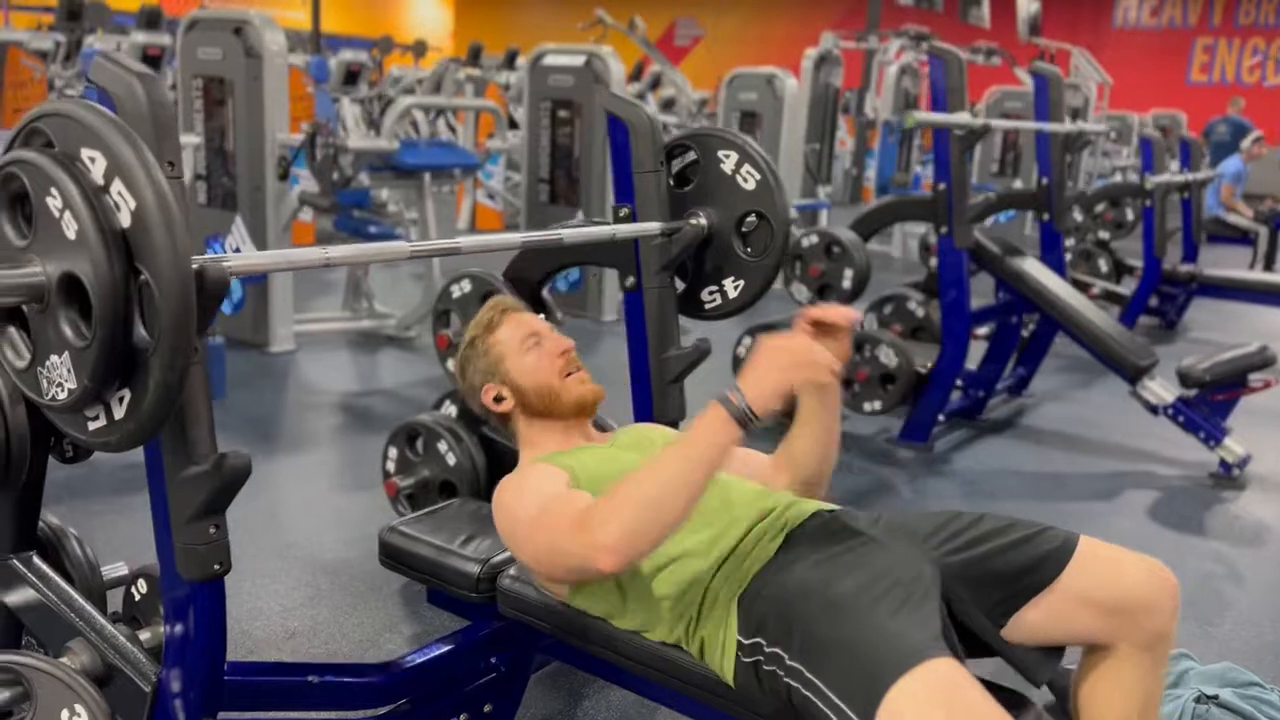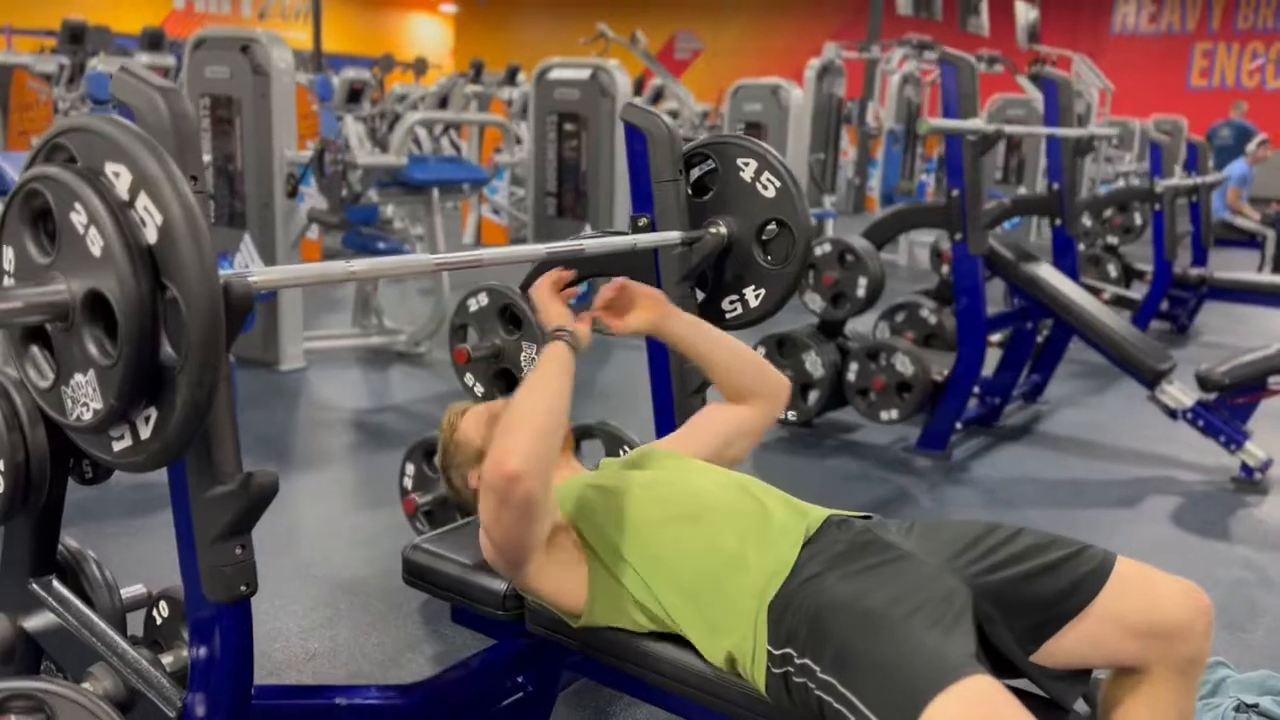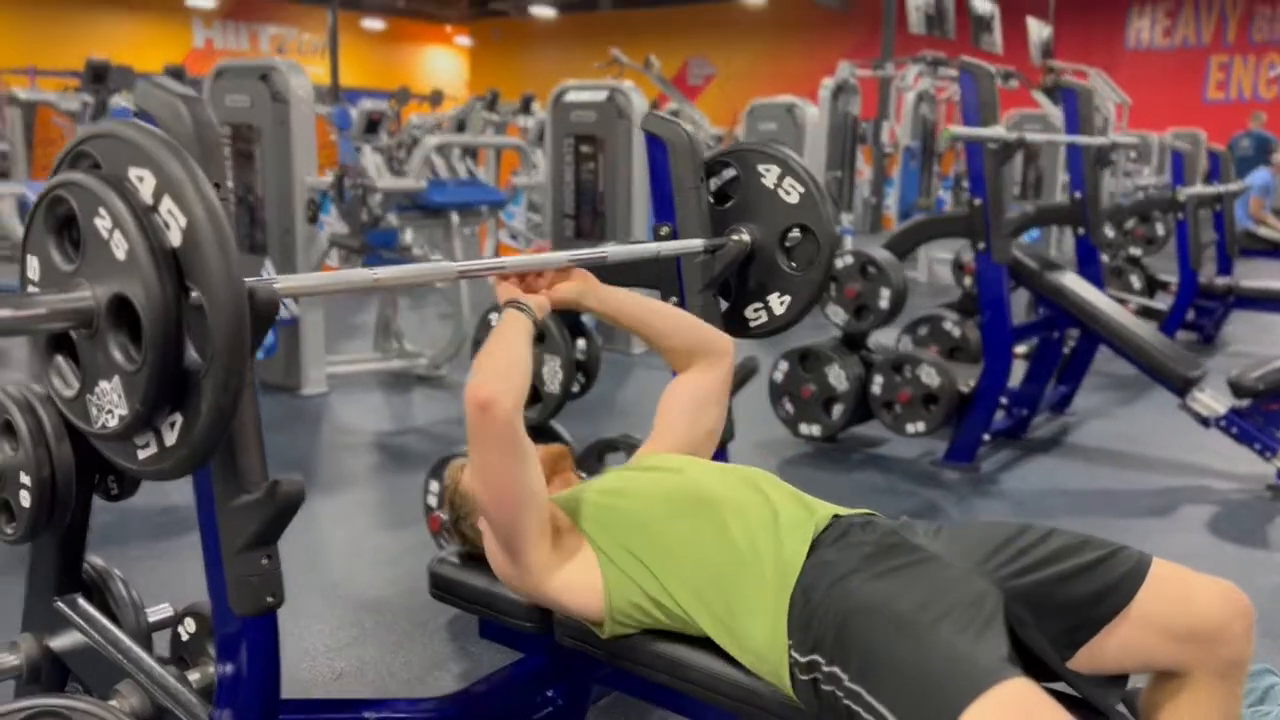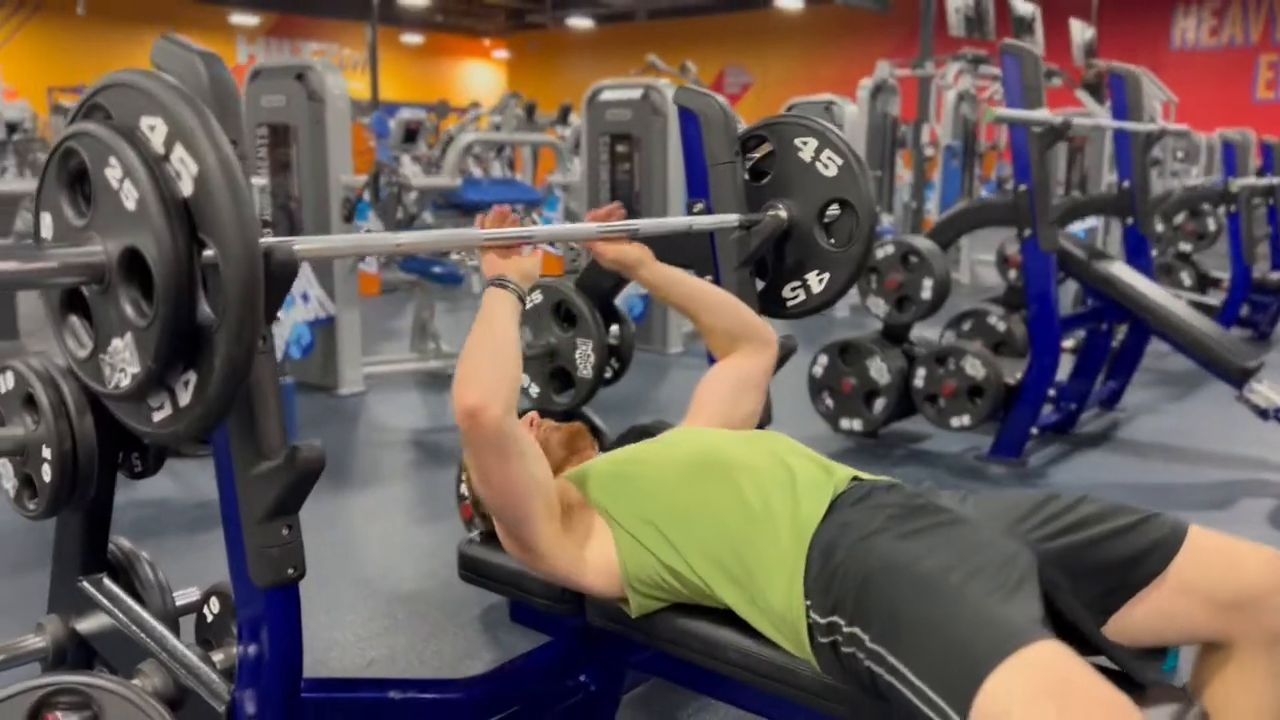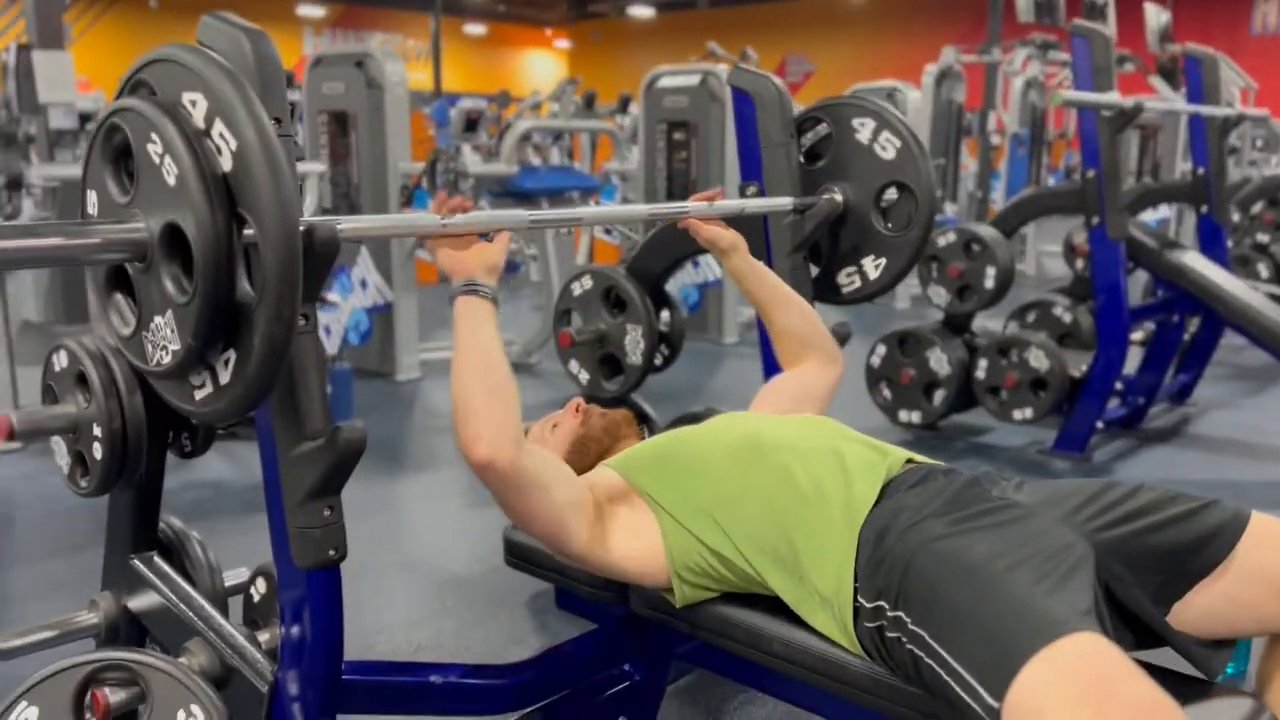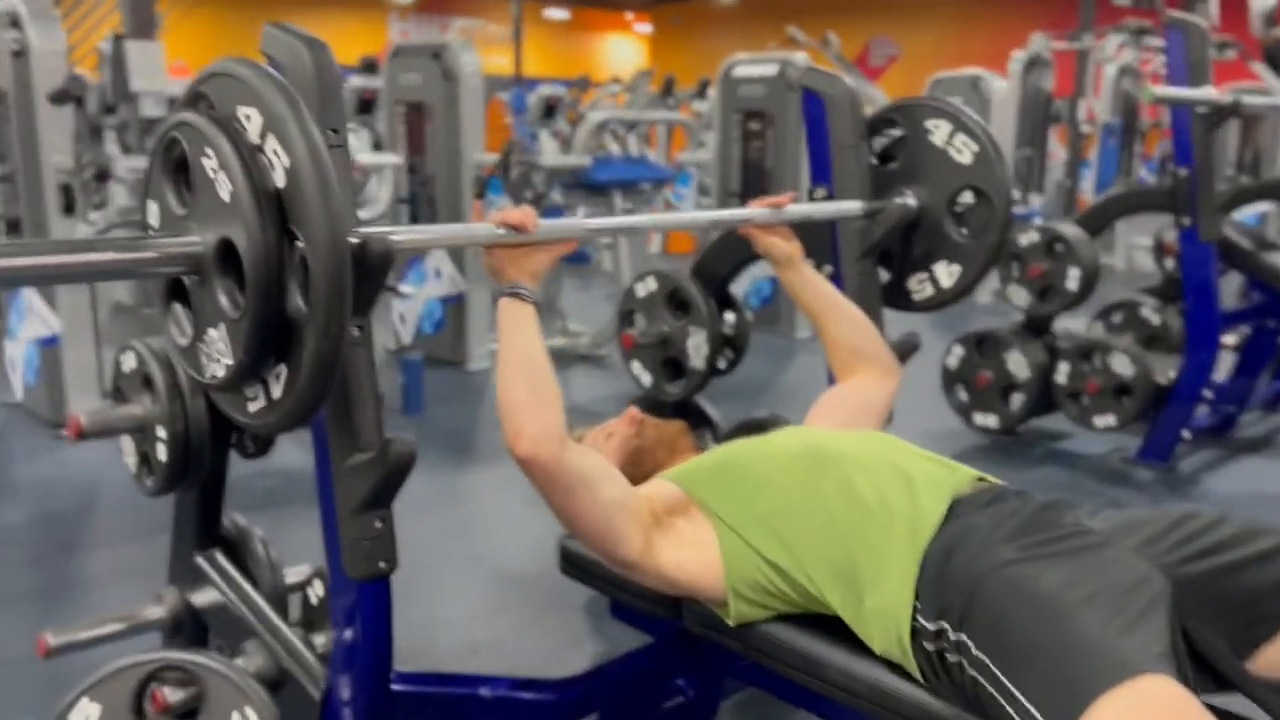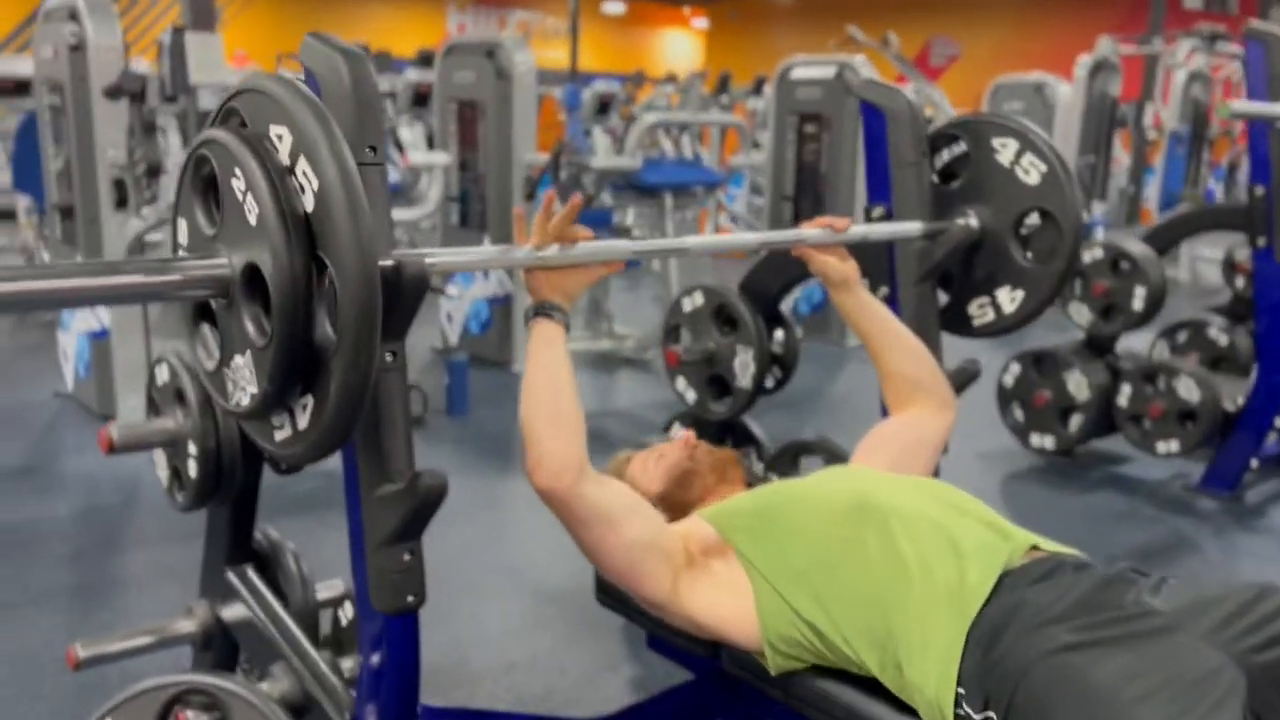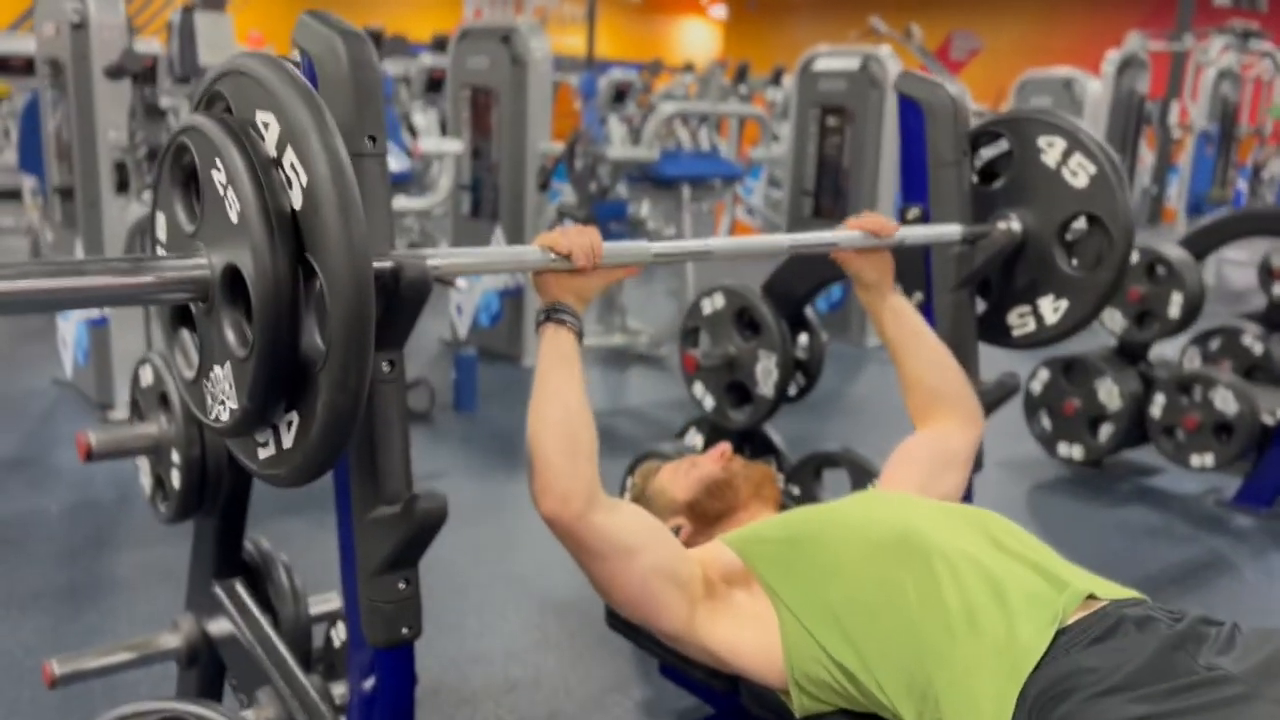
dt=0.3s
person 1, frame 1
left shoulder: (642, 437)
right shoulder: (526, 495)
right elbow: (611, 546)
left wrist: (820, 377)
right wrist: (743, 401)
right hip: (768, 600)
left knee: (1145, 597)
person 1, frame 2
left shoulder: (641, 463)
right shoulder: (521, 530)
left elbow: (765, 393)
right elbow: (513, 471)
left wrist: (665, 323)
right wrist: (563, 340)
left hip: (872, 539)
right hip: (799, 604)
left knee: (1179, 619)
person 1, frame 3
left shoulder: (642, 471)
right shoulder: (537, 547)
left elbow: (713, 357)
right elbow: (488, 407)
left wrist: (594, 299)
right wrist: (519, 312)
left hip: (895, 542)
right hip: (823, 600)
left knee: (1219, 621)
person 1, frame 4
left shoulder: (668, 450)
right shoulder: (555, 526)
left elbow: (752, 344)
right elbow: (478, 405)
left wrist: (644, 267)
right wrist: (506, 286)
person 1, frame 5
left shoulder: (721, 438)
right shoulder: (601, 512)
left elbow: (818, 360)
right elbow: (490, 449)
left wrist: (735, 255)
right wrist: (473, 290)
person 1, frame 6
left shoulder: (770, 459)
right shoulder: (658, 523)
left elbow: (872, 372)
right elbow: (538, 443)
left wrist: (791, 265)
right wrist: (517, 291)
person 1, frame 7
left shoulder: (835, 489)
right shoulder: (695, 561)
left elbow: (930, 407)
right elbow: (560, 475)
left wrist: (848, 289)
right wrist: (550, 311)
person 1, frame 8
left shoulder: (865, 511)
right shoulder: (715, 586)
left elbow: (953, 420)
right elbow: (569, 500)
left wrist: (879, 293)
right wrist: (562, 315)
